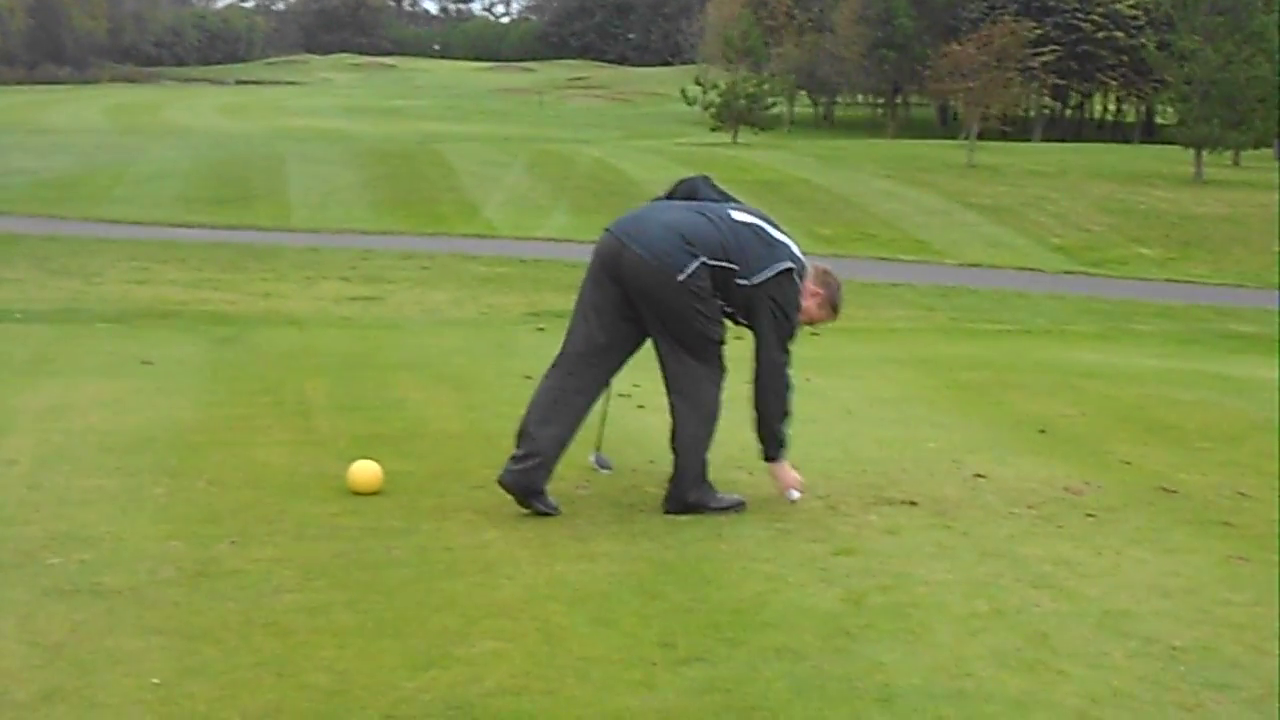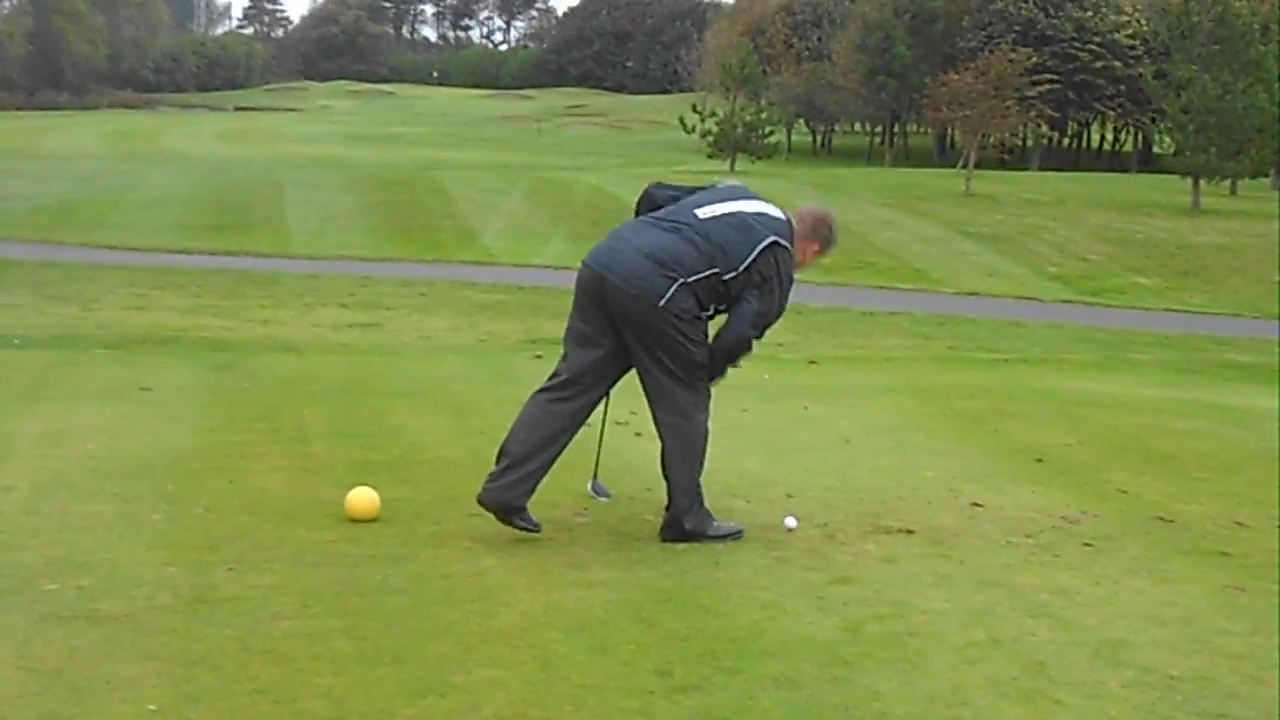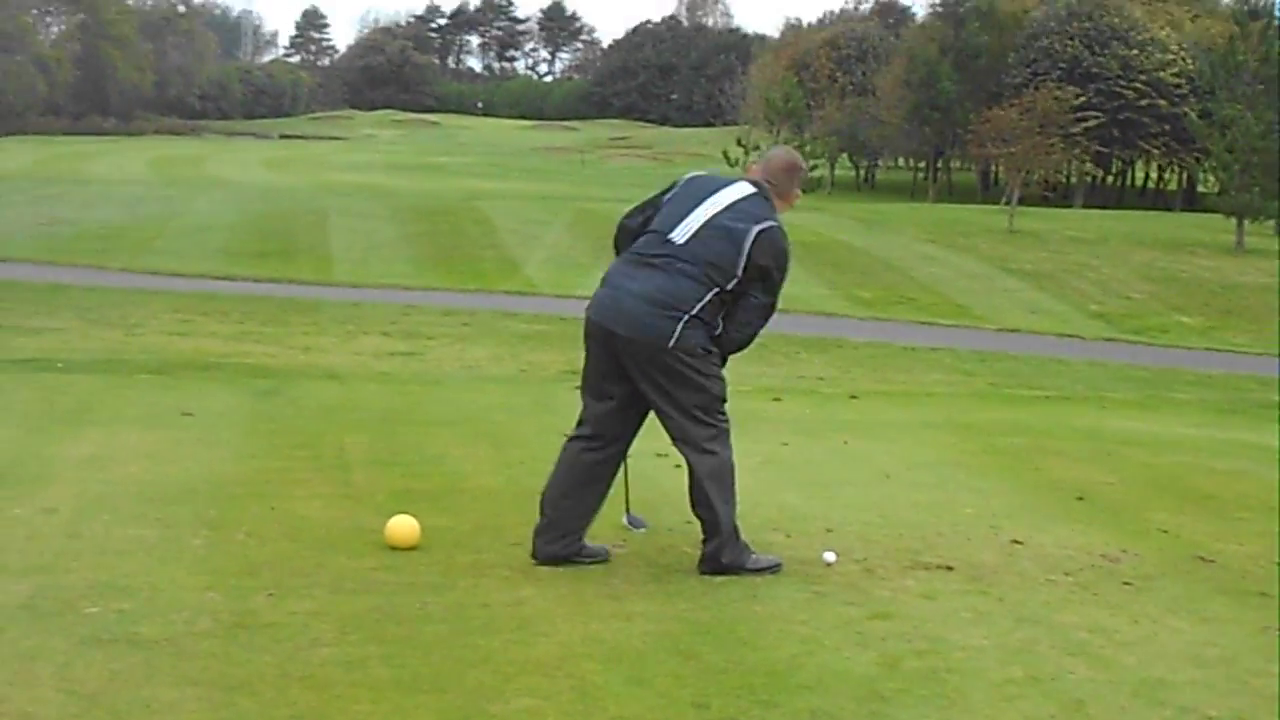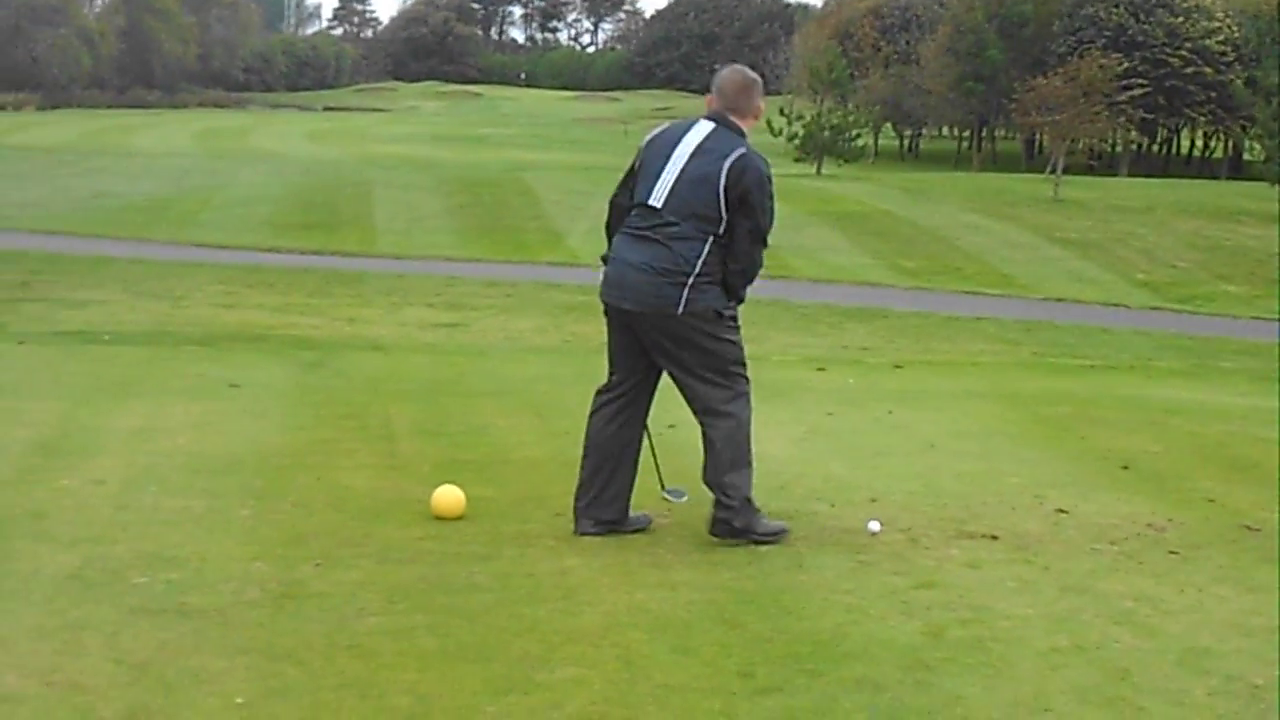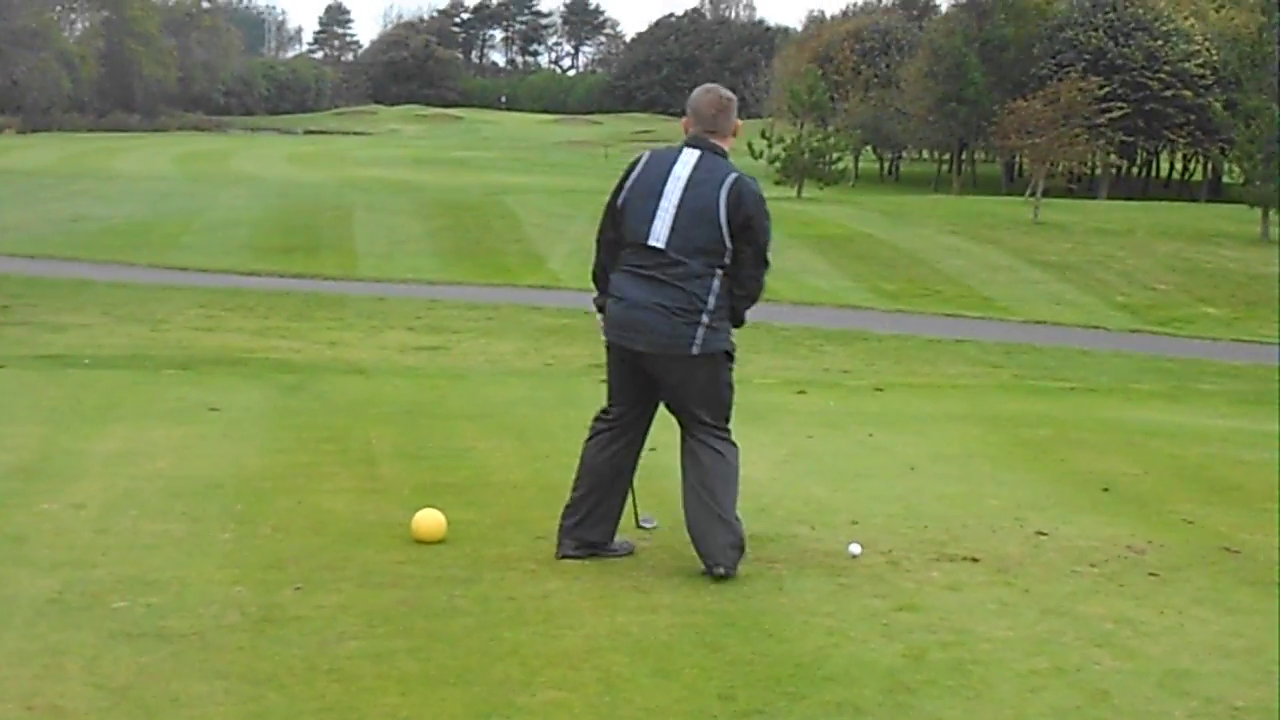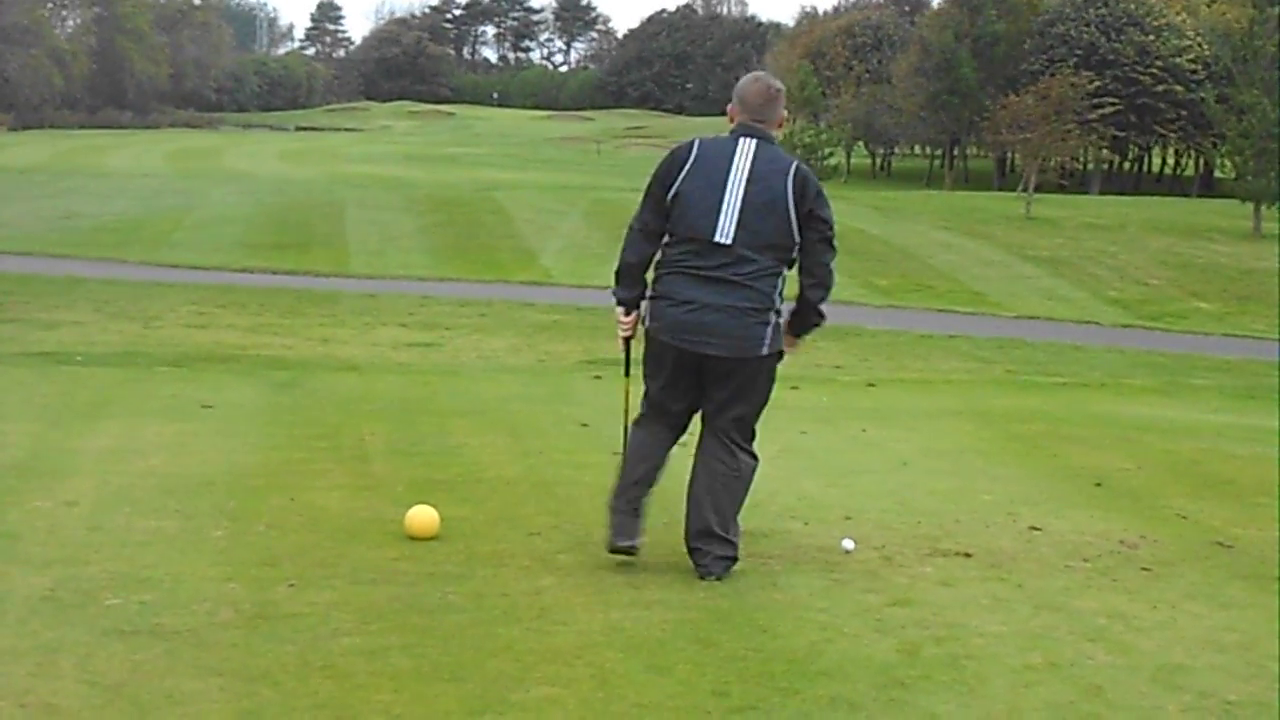
dt=0.3s
person 1, frame 1
left shoulder: (760, 228)
right shoulder: (783, 283)
left elbow: (692, 188)
right elbow: (772, 372)
right wrist: (776, 457)
left hip: (621, 237)
right hip: (670, 265)
left knee: (580, 361)
right knee: (700, 375)
left ankle: (525, 472)
right ankle: (689, 490)
person 1, frame 2
left shoulder: (735, 195)
right shoulder: (774, 259)
left elbow: (655, 196)
right elbow: (740, 333)
right wrist: (708, 373)
left hip: (603, 262)
right hip: (656, 290)
left knee: (572, 382)
right knee: (684, 402)
left ankle: (504, 488)
right ankle: (687, 517)
person 1, frame 3
left shoulder: (694, 183)
right shoulder: (768, 237)
left elbow: (628, 231)
right elbow: (747, 321)
right wrist: (710, 355)
left hip: (609, 307)
right hip: (670, 332)
left knee: (601, 426)
right knee: (707, 437)
left ankle: (554, 538)
right ankle: (725, 551)
person 1, frame 4
left shoulder: (663, 136)
right shoulder: (747, 166)
left elbow: (618, 207)
right elbow: (746, 252)
right wrist: (725, 298)
left hip: (621, 282)
right hip: (682, 296)
left knee: (623, 392)
right knee: (725, 396)
left ankle: (597, 511)
right ankle: (735, 512)
person 1, frame 5
left shoulder: (643, 167)
right shoulder: (740, 189)
left elbow: (608, 244)
right elbow: (750, 273)
left wrist: (609, 303)
right wrist: (725, 319)
left hip: (627, 320)
right hip: (690, 332)
left knee: (618, 422)
right knee: (708, 435)
left ankle: (582, 533)
right ankle: (719, 550)
person 1, frame 6
left shoulder: (687, 156)
right shoulder: (798, 181)
left elbow: (643, 233)
right elbow: (819, 267)
left wrist: (628, 299)
right wrist: (797, 326)
left hip: (675, 319)
right hip: (749, 331)
left knee: (658, 419)
right knee: (730, 439)
left ankle: (625, 518)
right ankle: (712, 551)
